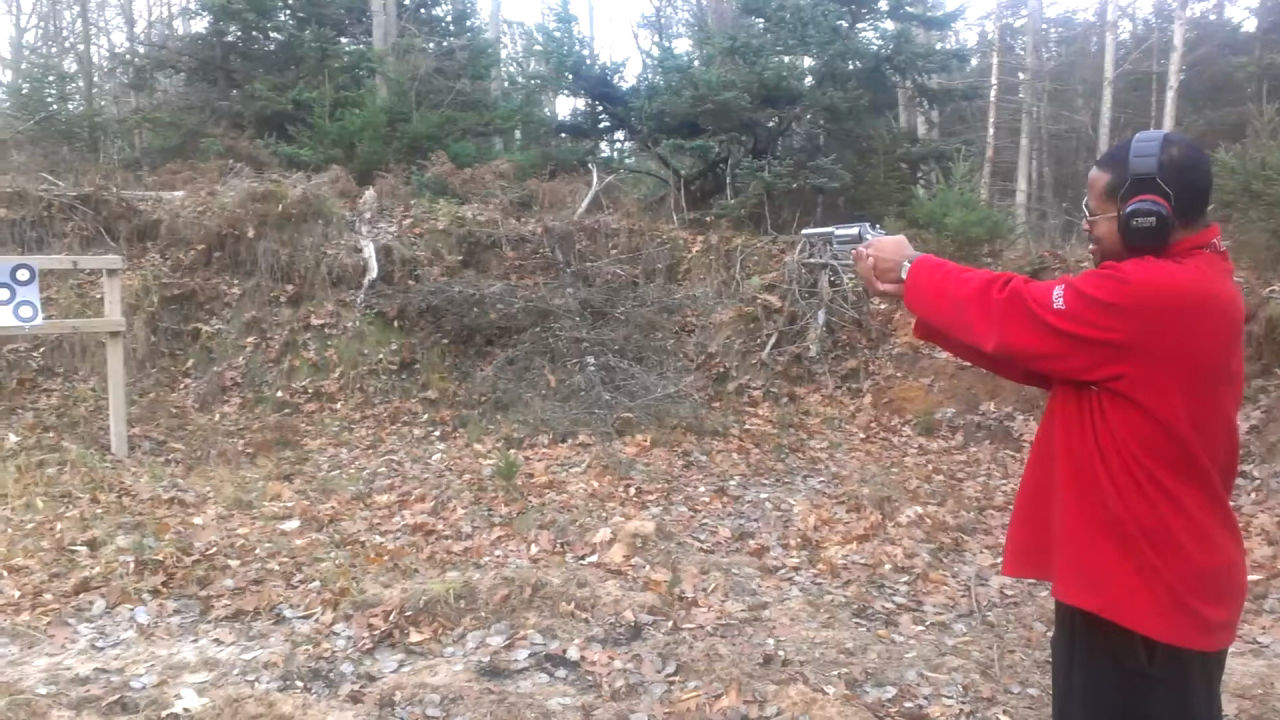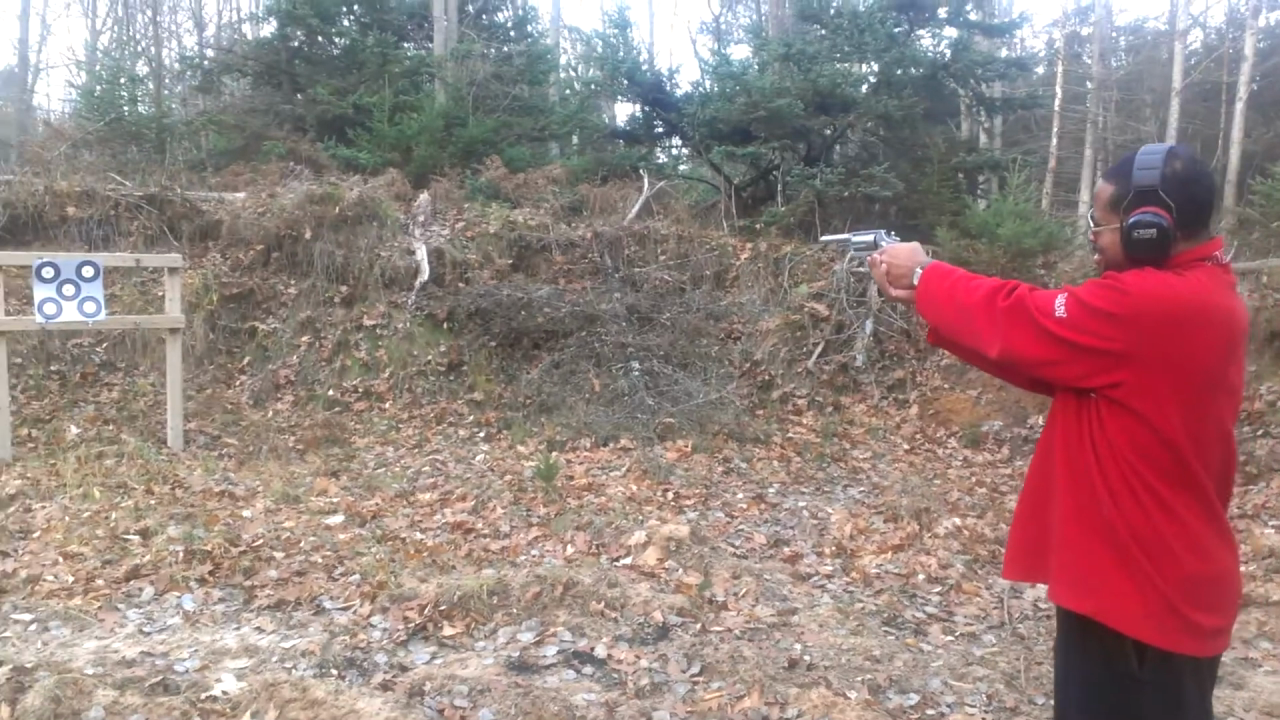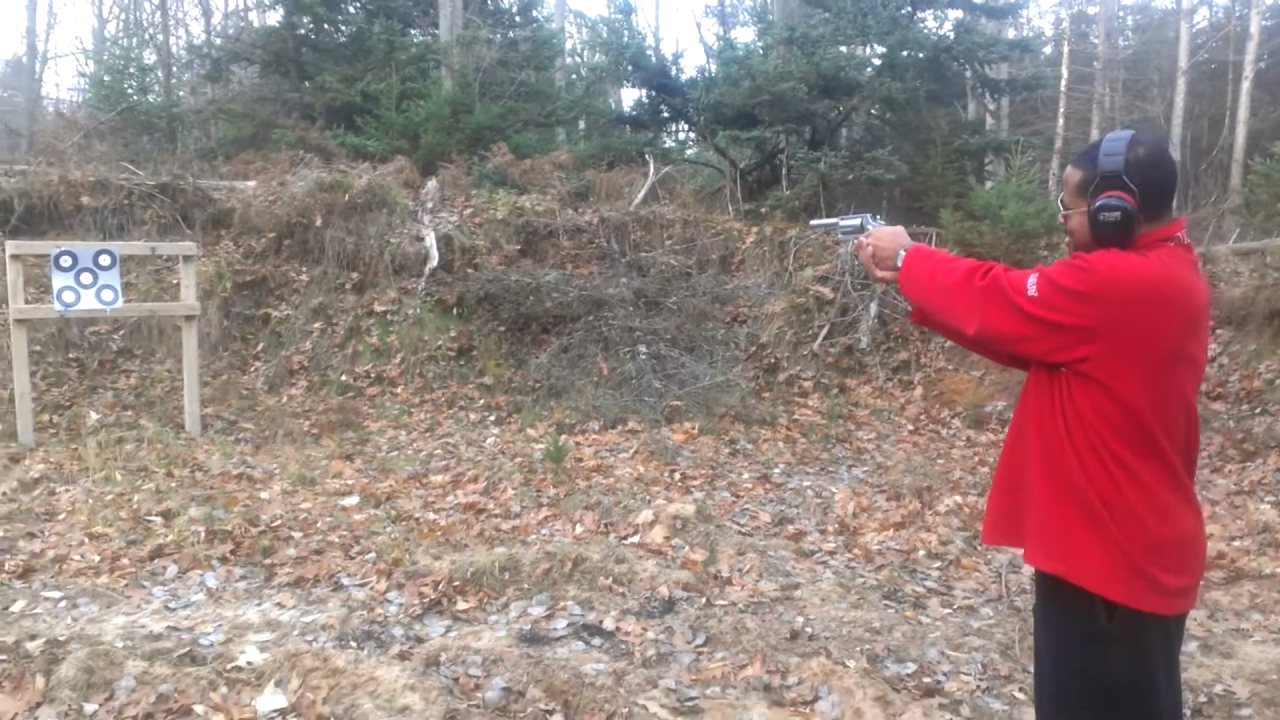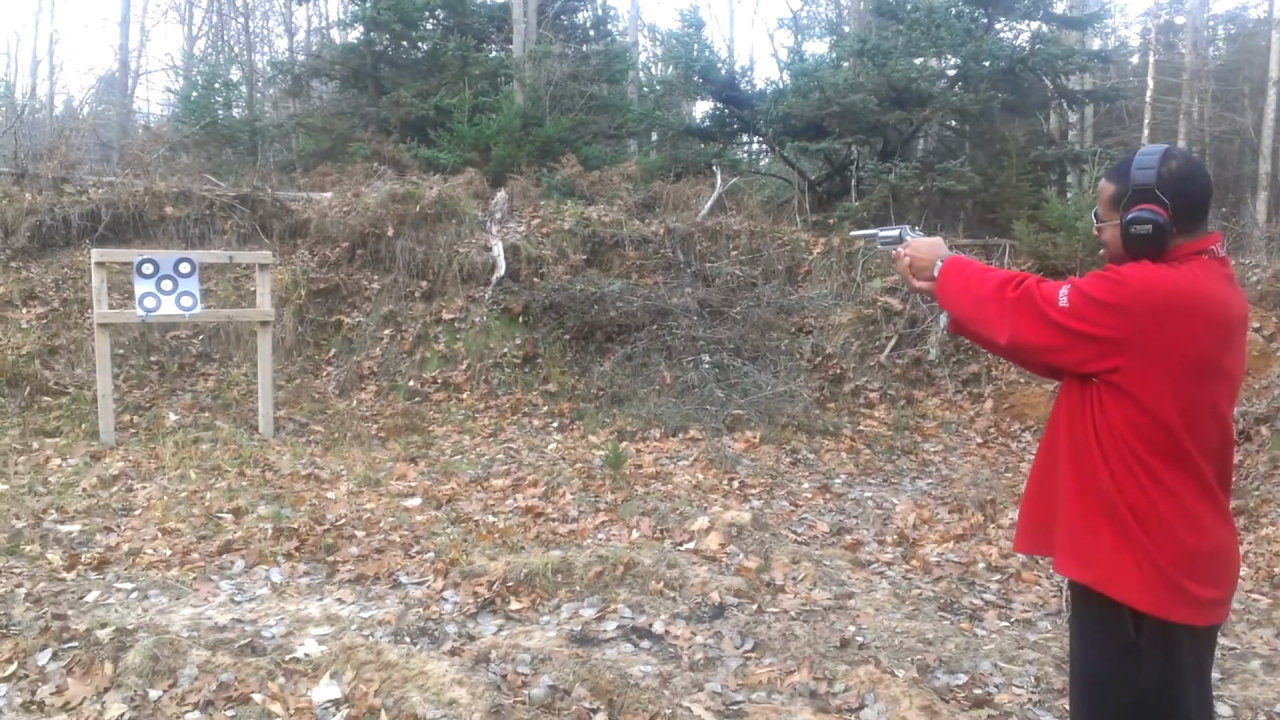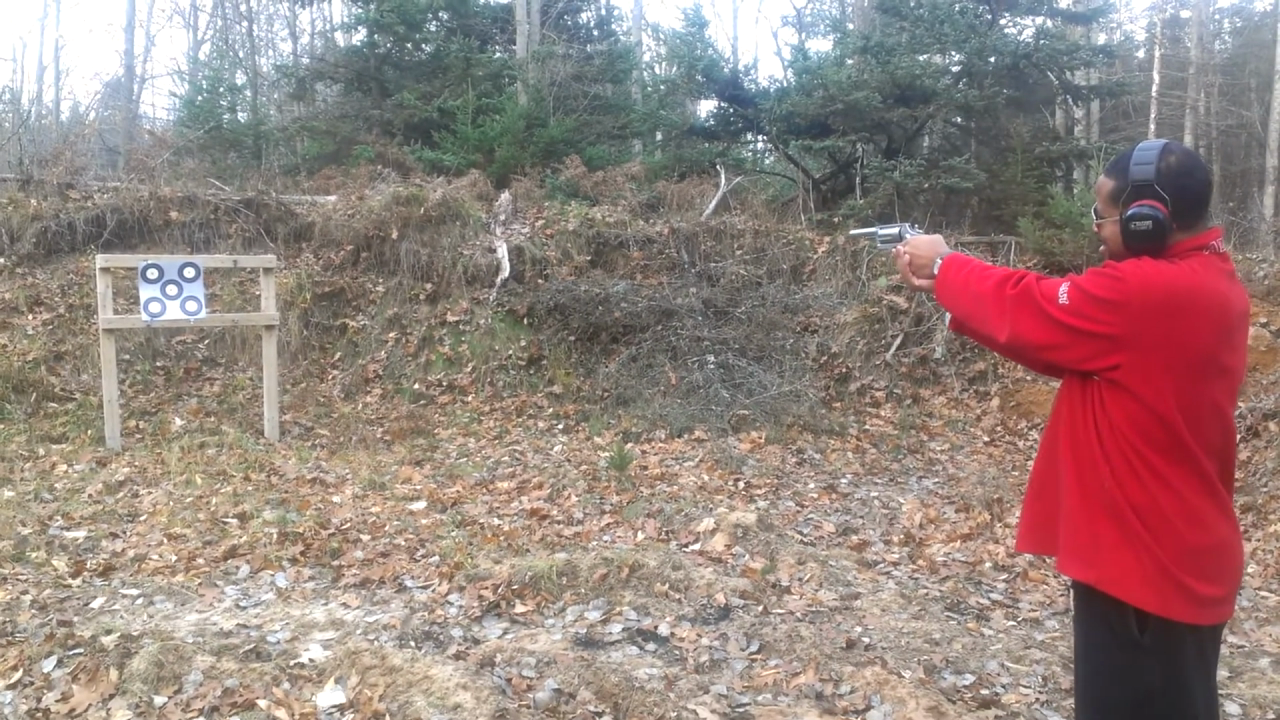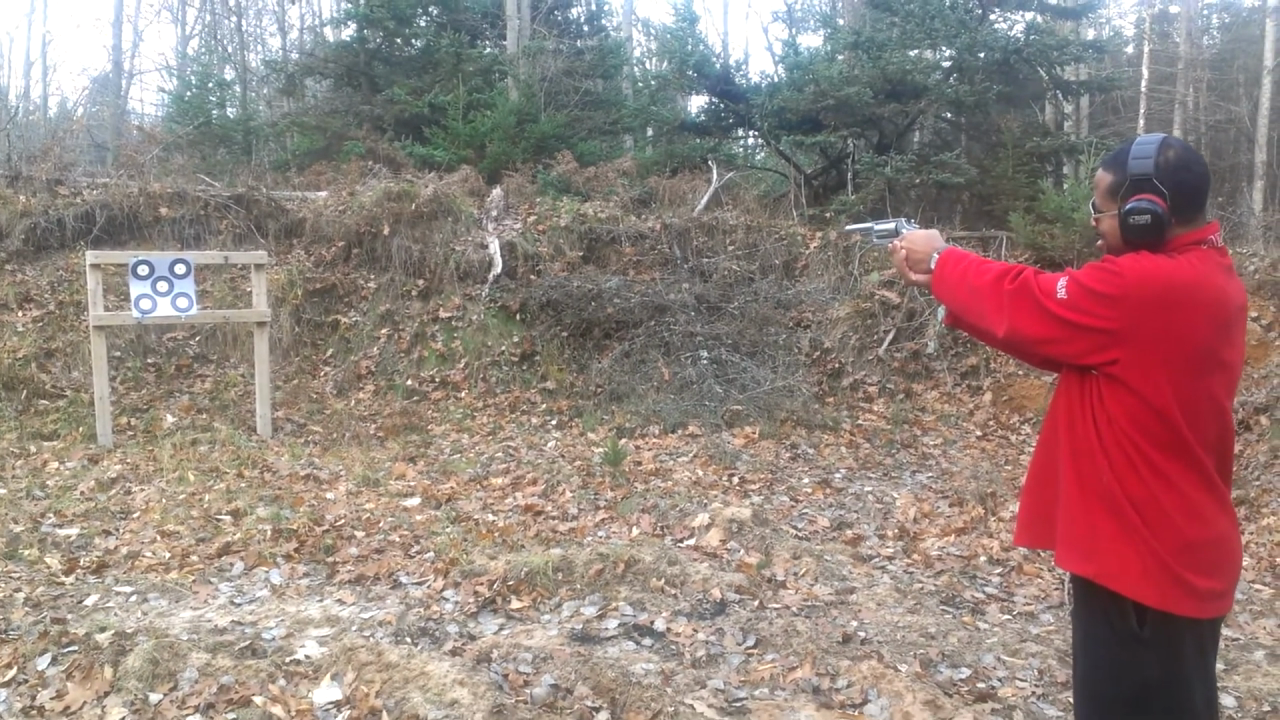
dt=0.7s
person 1, frame 1
left shoulder: (1152, 296)
right shoulder: (1186, 282)
left elbow: (1015, 316)
right elbow: (1039, 339)
left wrist: (910, 270)
right wrist: (919, 288)
left hip: (1149, 588)
right hip: (1149, 573)
person 1, frame 2
left shoulder: (1150, 307)
right shoulder: (1194, 295)
left elbow: (1020, 324)
right elbow: (1049, 347)
left wrist: (922, 276)
right wrist: (927, 296)
left hip: (1146, 594)
right hip: (1159, 582)
person 1, frame 3
left shoulder: (1116, 284)
right shoulder: (1164, 272)
left elbow: (996, 301)
right elbow: (1026, 323)
left wrist: (906, 258)
right wrist: (914, 277)
left hip: (1112, 556)
right hip: (1132, 547)
person 1, frame 4
left shoulder: (1147, 296)
right shoulder: (1204, 284)
left elbow: (1028, 312)
right elbow: (1061, 331)
left wrist: (943, 267)
right wrist: (950, 287)
left hip: (1145, 567)
right hip: (1174, 558)
person 1, frame 5
left shoulder: (1147, 294)
right shoulder: (1206, 281)
left elbow: (1030, 311)
right elbow: (1061, 327)
left wrist: (943, 266)
right wrist: (952, 286)
left hip: (1149, 565)
right hip: (1177, 556)
person 1, frame 6
left shoulder: (1144, 287)
right shoulder: (1205, 275)
left elbow: (1028, 305)
right elbow: (1060, 323)
left wrist: (939, 260)
right wrist: (947, 281)
left hip: (1149, 560)
right hip: (1175, 550)
